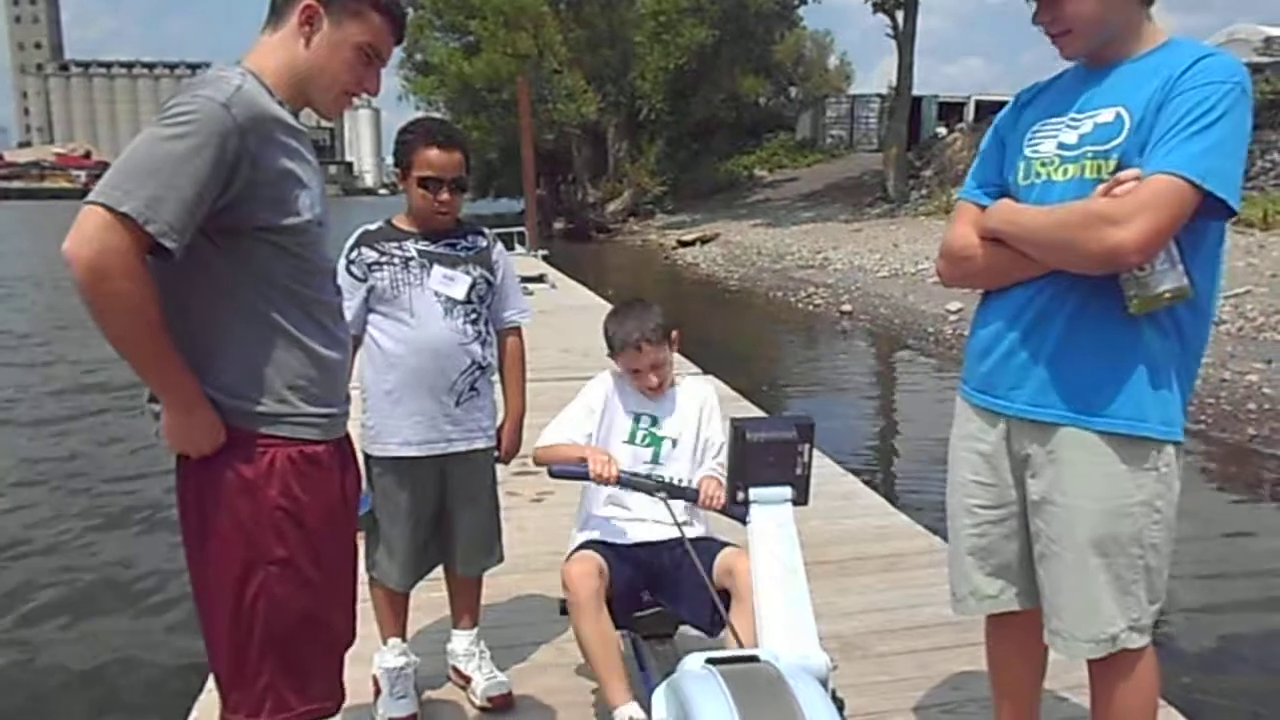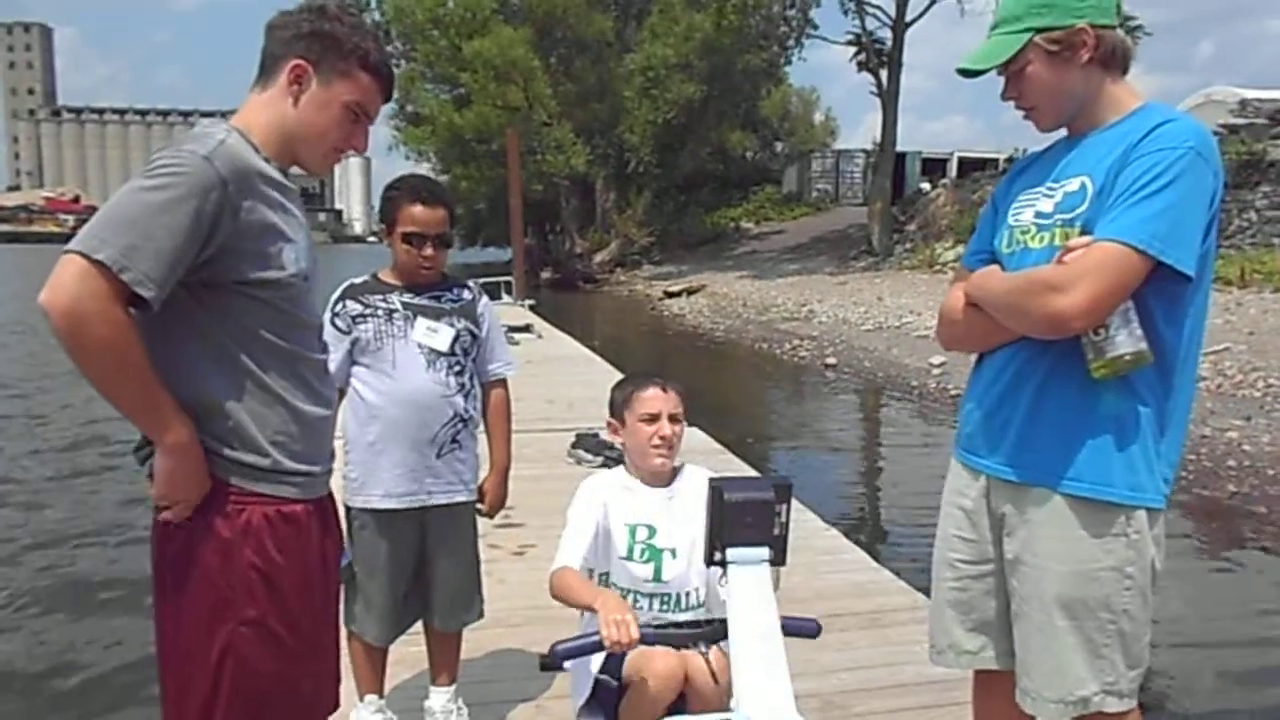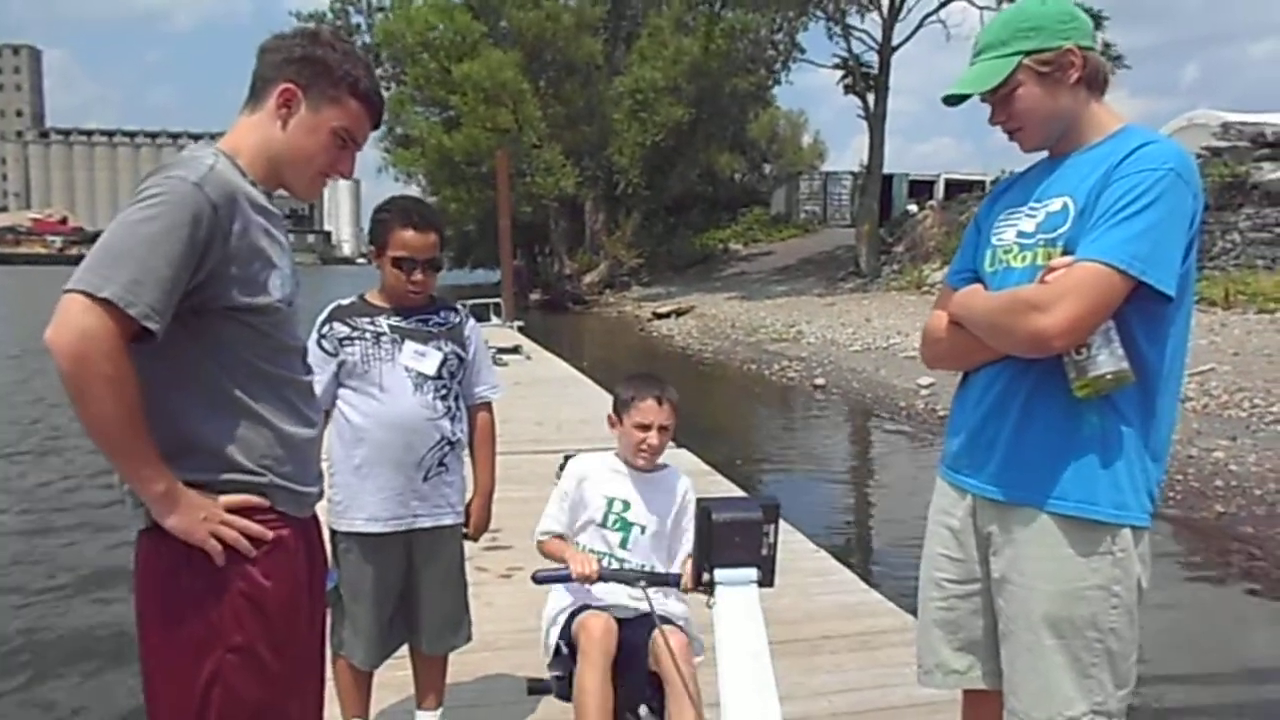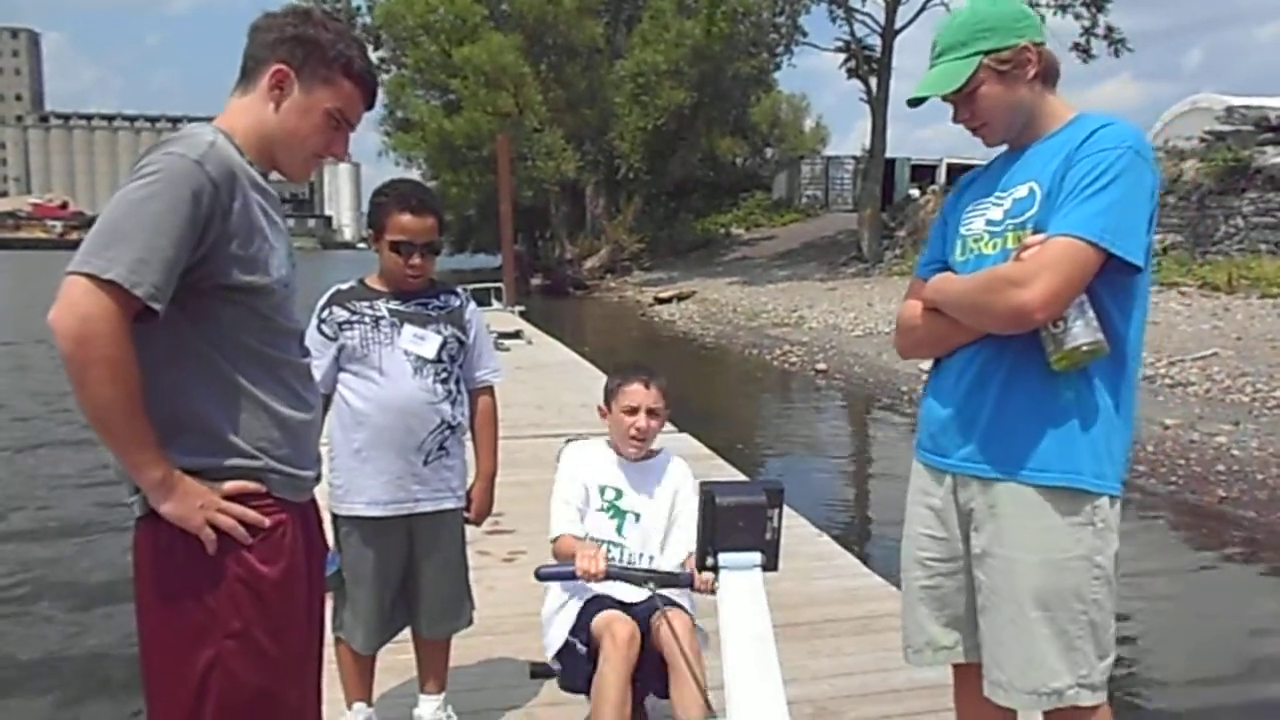
dt=1s
person 1, frame 1
left shoulder: (1204, 80)
right shoulder: (1030, 107)
left elbow: (1126, 235)
right elbow: (956, 258)
left wrist: (1011, 219)
right wrist: (1074, 235)
left hip: (1109, 408)
right hip: (993, 393)
left knee: (1114, 632)
right knee: (1008, 602)
person 1, frame 2
left shoulder: (1171, 147)
right shoulder: (1026, 176)
left elbow: (1071, 302)
right elbow: (953, 324)
left wrist: (986, 284)
right wrist: (1036, 296)
left hip: (1087, 473)
right hip: (983, 458)
person 1, frame 3
left shoulder: (1152, 168)
right shoulder: (1008, 196)
left elbow: (1053, 322)
right elbow: (936, 342)
left wrist: (972, 304)
right wrist: (1023, 315)
left hip: (1072, 497)
right hip: (967, 481)
person 1, frame 4
left shoulder: (1109, 150)
right shoulder: (973, 188)
left elbow: (1031, 297)
right elbow: (910, 332)
left wrist: (945, 289)
right wrist: (996, 298)
left hip: (1049, 467)
right hip: (944, 458)
person 2, frame 1
left shoulder: (280, 130)
right shoulder: (224, 110)
right elbow: (96, 249)
left wrist: (326, 426)
right wrist: (185, 404)
left hip: (309, 450)
right hip: (259, 459)
person 2, frame 2
left shoulder: (270, 187)
right shoulder: (211, 166)
right elbow: (73, 297)
left wrist: (307, 487)
right wrist: (176, 443)
left hip: (293, 508)
right hip: (237, 518)
person 2, frame 3
left shoulder: (254, 207)
right shoulder: (199, 189)
right elbow: (78, 335)
left wrist: (294, 523)
right wrist: (165, 498)
left hip: (280, 533)
right hip: (230, 546)
person 2, frame 4
left shoulder: (249, 186)
right shoulder: (196, 166)
right elbow: (81, 318)
left wrist: (291, 504)
right wrist: (162, 483)
left hip: (277, 517)
right hip: (226, 531)
person 3, frame 1
left shoulder: (484, 249)
right shoulder: (368, 249)
left elbow: (508, 334)
right elbow: (341, 339)
left wrist: (514, 415)
left hip: (469, 431)
right hip: (395, 435)
left knee: (467, 547)
right knee: (391, 551)
left ankle: (465, 647)
right ankle: (393, 659)
person 3, frame 2
left shoulder: (470, 303)
right shoulder: (353, 302)
left elbow: (494, 386)
left wrist: (500, 468)
left hip: (451, 483)
right hip: (377, 486)
left knee: (447, 602)
right knee: (371, 607)
person 3, frame 3
left shoulder: (457, 326)
right shoulder: (340, 324)
left elbow: (480, 411)
left wrist: (484, 492)
left hip: (438, 507)
right hip: (361, 510)
left knee: (433, 625)
right knee: (355, 631)
person 3, frame 4
left shoulder: (457, 309)
right shoulder: (340, 308)
left elbow: (481, 393)
left wrist: (486, 476)
left hip: (439, 491)
right hip: (362, 493)
left knee: (436, 608)
right knee: (358, 612)
person 4, frame 1
left shoulder: (699, 396)
right shoulder: (604, 390)
left elbow: (715, 465)
right elbow: (543, 451)
left wrist: (715, 482)
right wrist: (588, 452)
left hip: (681, 537)
right hip: (610, 535)
left knee: (744, 569)
right knee: (579, 575)
person 4, frame 2
left shoulder: (704, 488)
right shoulder: (600, 493)
right elbow: (561, 578)
right wrist: (605, 600)
right hip: (619, 645)
left knee: (711, 670)
right knee: (662, 672)
person 4, frame 3
left shoulder: (679, 486)
right shoulder: (586, 469)
left elbow: (688, 553)
right elbow: (546, 538)
left wrist: (695, 567)
right wrist: (571, 553)
left hip: (651, 612)
right hip: (585, 603)
left knee: (676, 645)
right knee: (598, 630)
person 4, frame 4
left shoulder: (677, 473)
right shoulder: (579, 458)
left elbow: (688, 550)
right elbow: (560, 544)
left wrist: (697, 568)
right wrist: (582, 549)
left hip: (655, 595)
right hip: (588, 594)
left knee: (679, 630)
right knee: (620, 633)
